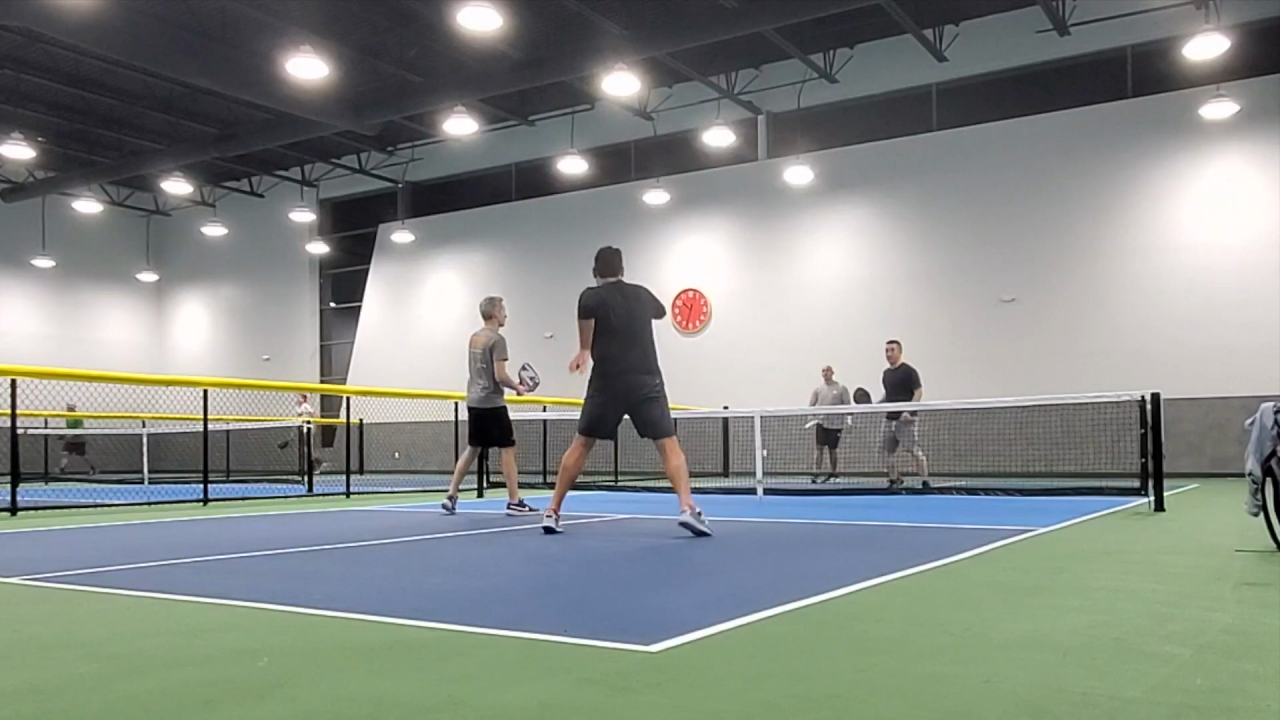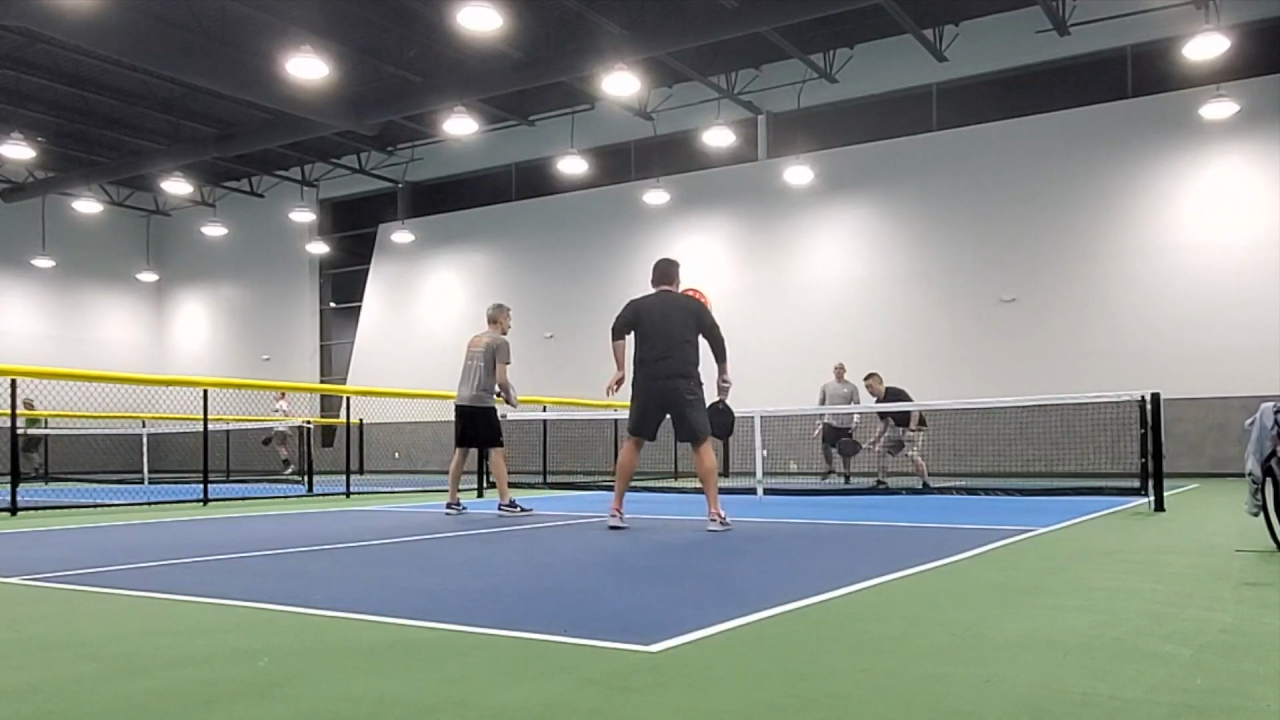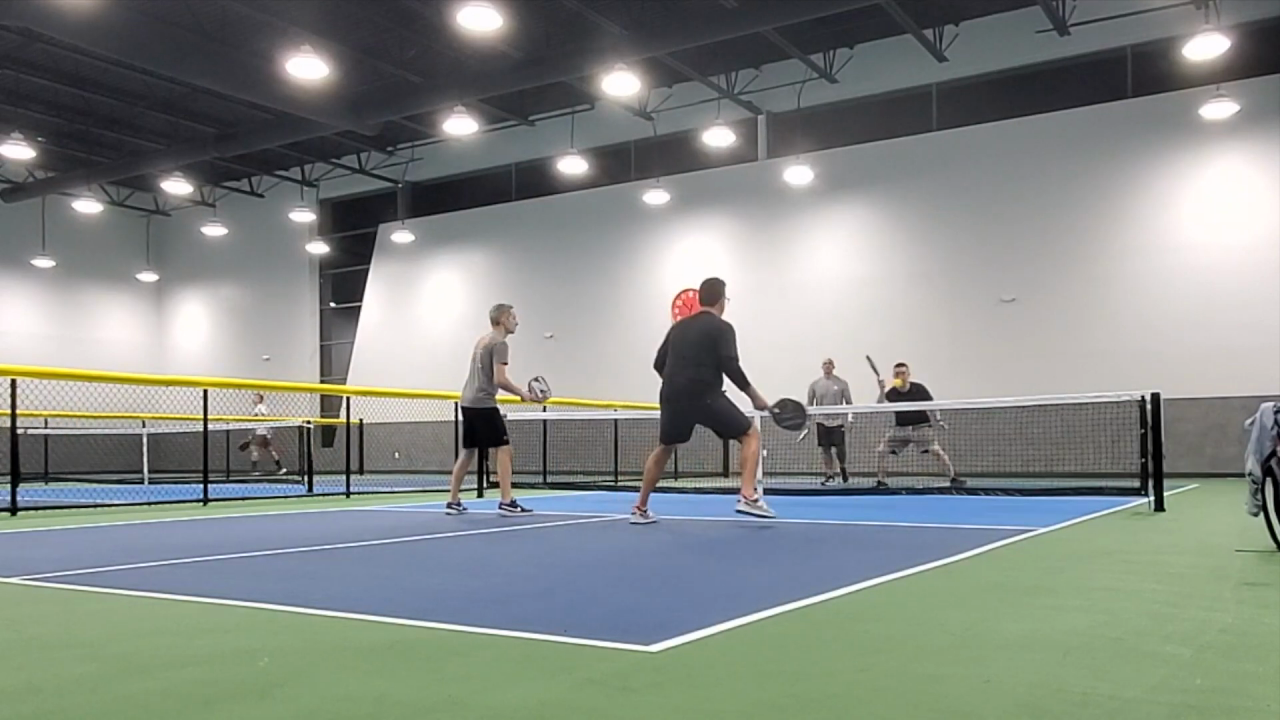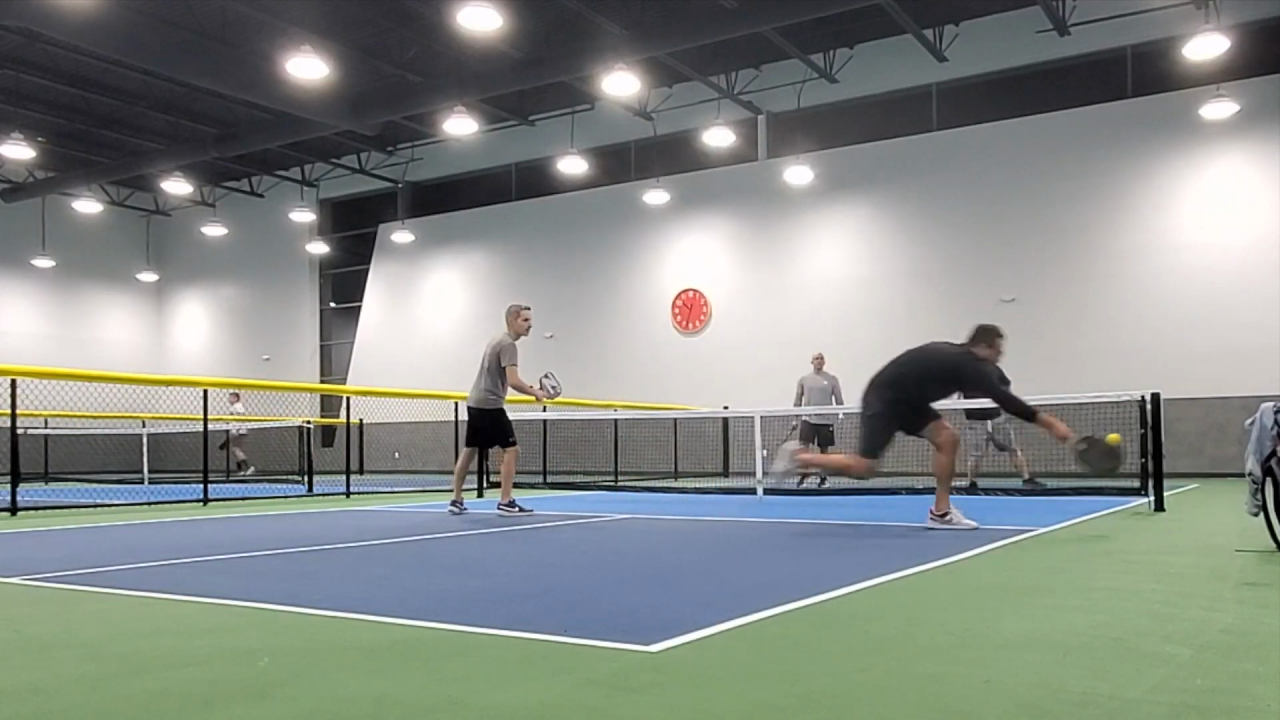
dt=0.7s
person 1, frame 1
left shoulder: (593, 295)
right shoulder: (640, 294)
left elbow: (586, 308)
right elbow: (660, 311)
left wrist: (584, 349)
left hip: (608, 383)
right hip: (646, 380)
left knee: (581, 444)
right knee: (669, 444)
left ankle: (552, 512)
right ankle: (687, 508)
person 1, frame 2
left shoulder: (637, 305)
right shoulder: (694, 305)
left elbow: (618, 331)
right elbow: (715, 338)
left wrist: (621, 370)
right wrist: (723, 373)
left hip: (646, 384)
right hip: (684, 383)
left knee: (633, 442)
right knee: (702, 445)
left ankle: (616, 511)
right ankle: (715, 514)
person 1, frame 3
left shoulder: (679, 327)
right shoulder: (722, 328)
left elbow: (659, 364)
right elbow: (730, 366)
right wrist: (754, 395)
left hip: (671, 397)
right hip: (704, 396)
left knee: (663, 450)
right knee: (750, 435)
left ankle: (639, 508)
right ankle: (748, 496)
person 1, frame 4
left shoulder: (950, 353)
right shoulder: (970, 366)
left elbow: (916, 364)
right elbow: (1005, 400)
right wrist: (1050, 423)
left hip: (905, 400)
right hip: (882, 398)
left knee: (948, 440)
right knee: (863, 467)
left ankle: (941, 512)
right ankle: (797, 456)
person 2, frame 1
left shoulder: (474, 338)
right shoulder: (496, 340)
right elbow: (500, 376)
left wrist: (509, 384)
right wrist: (517, 387)
left hip: (474, 402)
right hip: (492, 404)
left knee: (472, 450)
right knee: (508, 450)
left ankle: (452, 495)
right ankle: (514, 503)
person 2, frame 2
left shoulder: (474, 341)
right shoulder: (500, 342)
right elbow: (501, 379)
left wrist: (498, 392)
right wrist: (509, 397)
left hip: (463, 402)
right hip: (481, 404)
left knee: (461, 451)
right knee: (496, 451)
left ankle: (452, 501)
right ankle: (505, 502)
person 2, frame 3
left shoulder: (483, 341)
right shoulder: (499, 343)
right elbow: (499, 379)
left wrist: (520, 391)
right wrist: (520, 393)
left hip: (468, 402)
right hip: (483, 404)
left knee: (467, 453)
right knee: (504, 450)
left ankle: (453, 501)
right ankle: (507, 502)
person 2, frame 4
left shoulder: (498, 341)
right shoulder: (508, 345)
right elbow: (513, 381)
left wrist: (531, 388)
right wrist: (534, 393)
left hip: (476, 403)
right hip: (490, 405)
left knee: (469, 451)
right knee: (511, 450)
left ankle: (456, 500)
right ankle: (506, 502)
